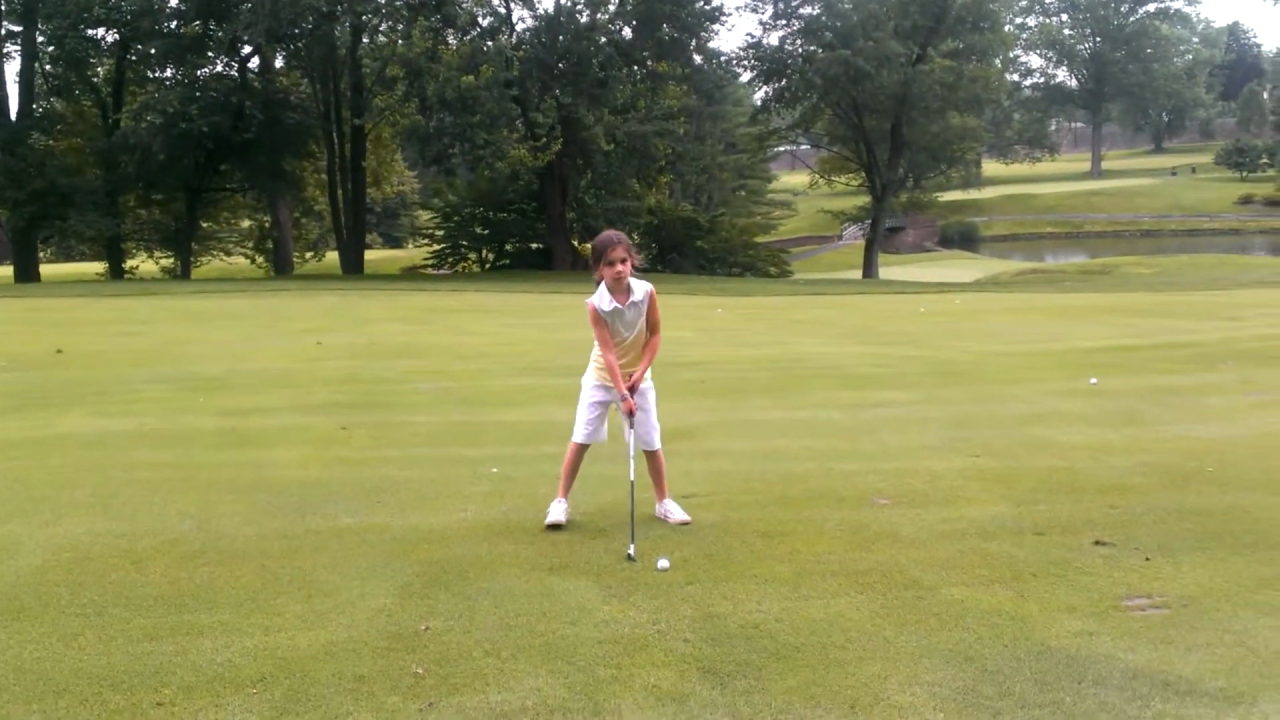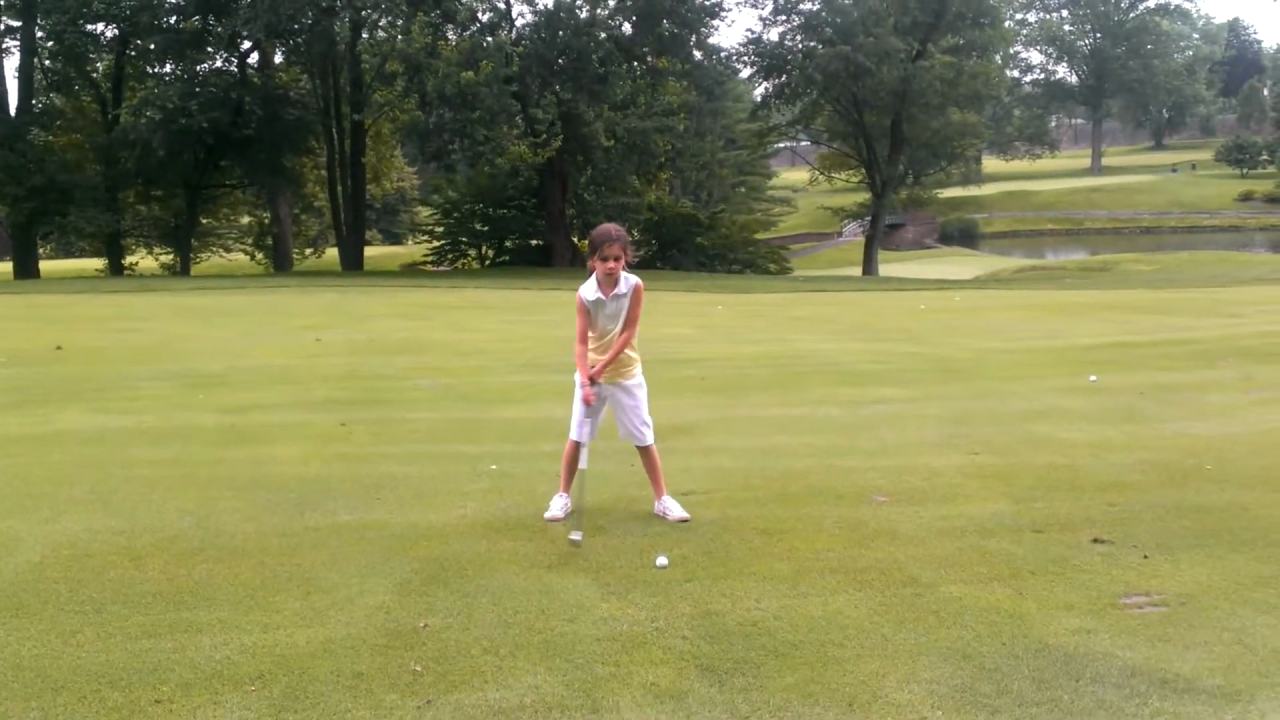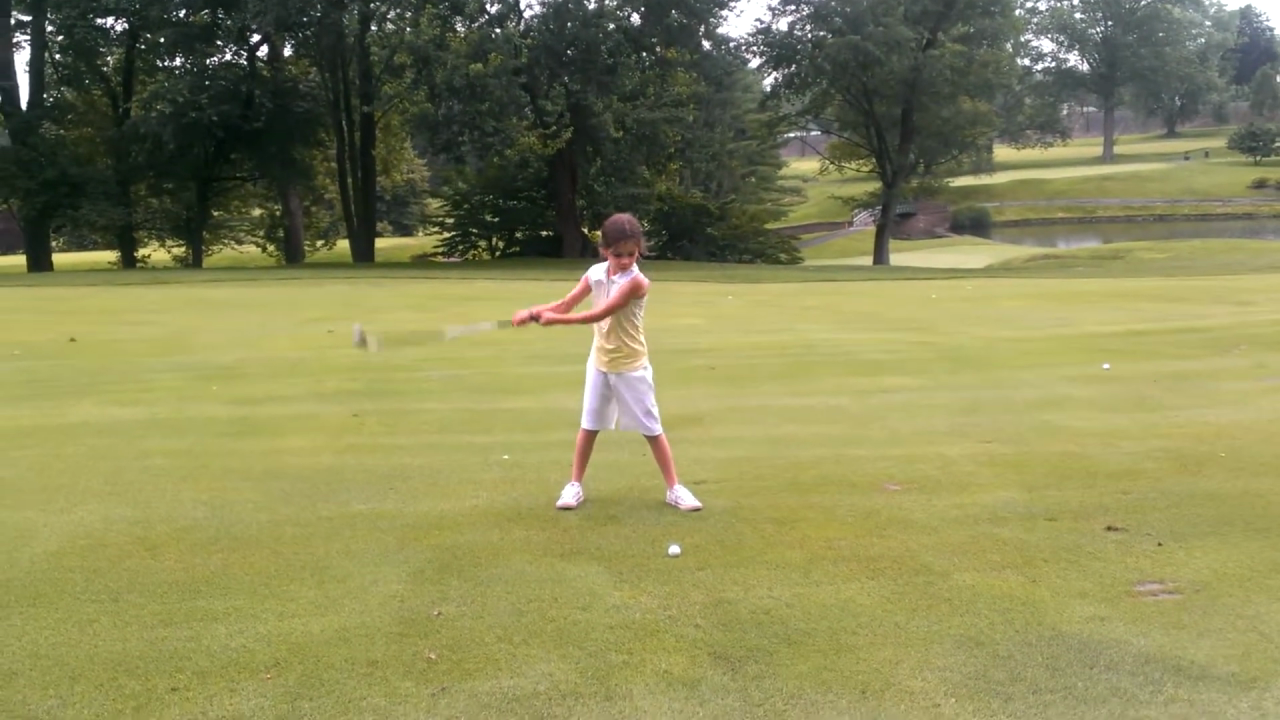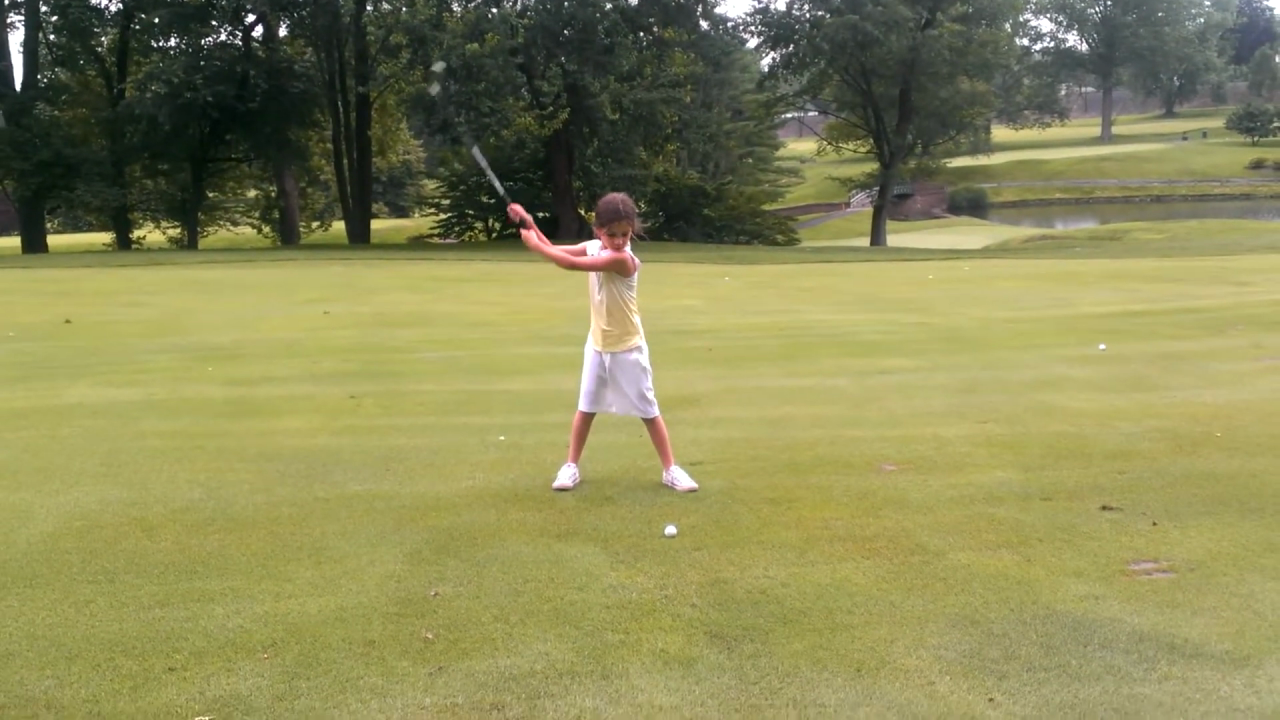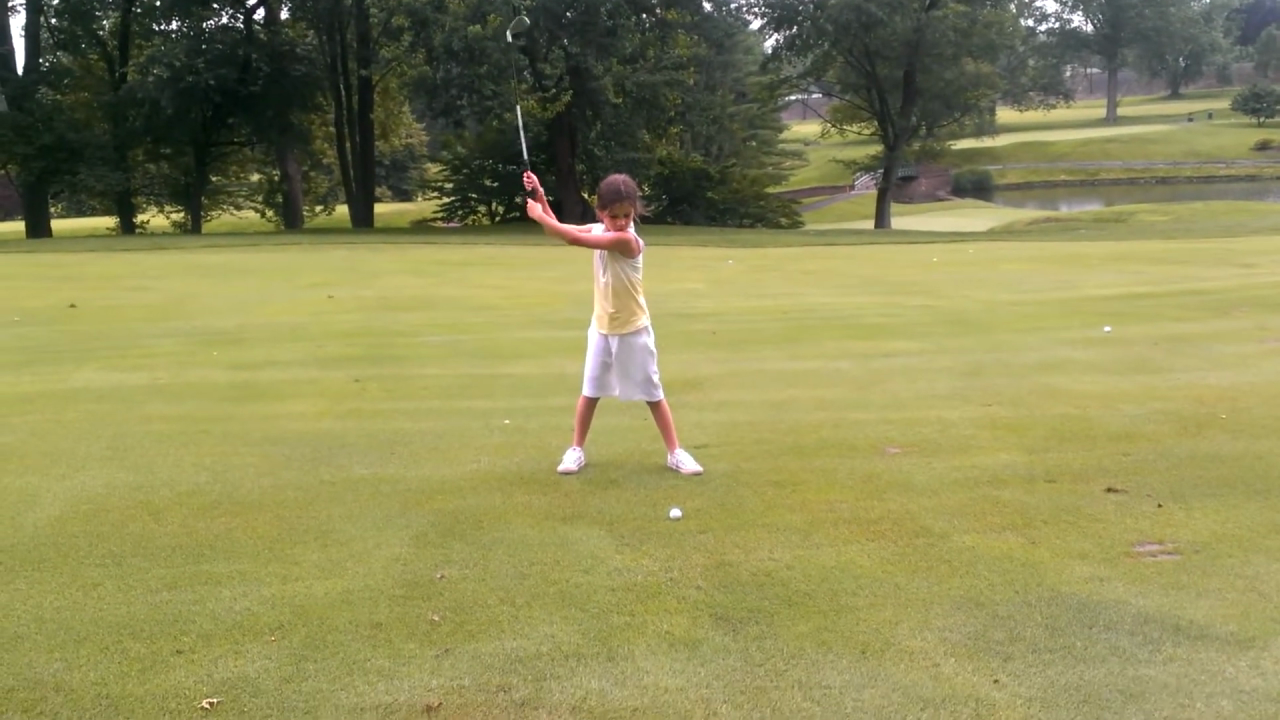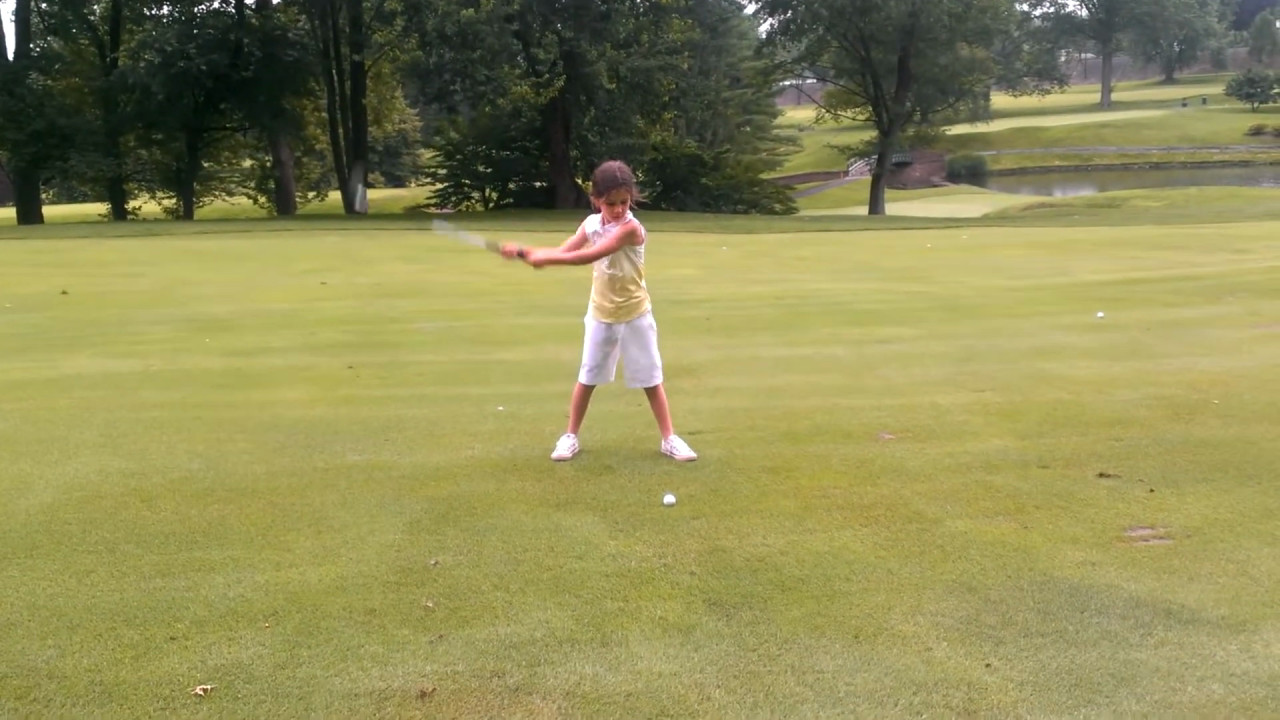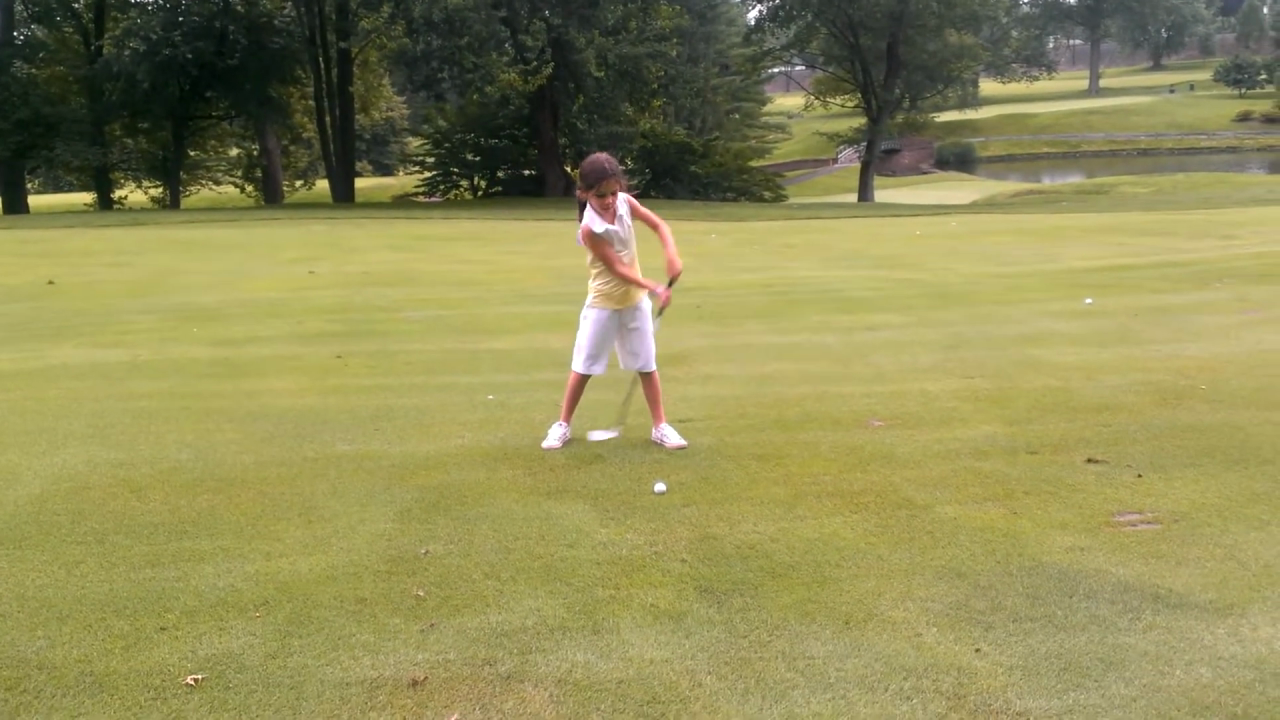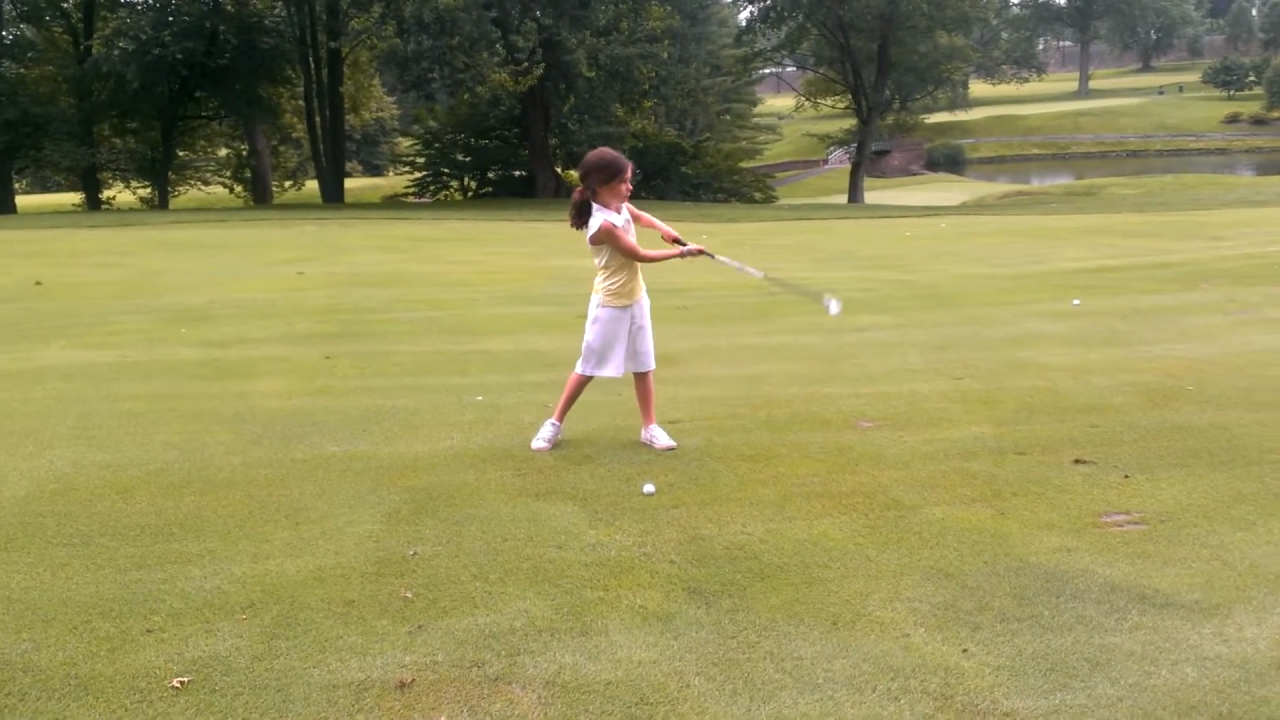
dt=0.3s
person 1, frame 1
left shoulder: (646, 292)
right shoulder: (595, 305)
left elbow: (654, 335)
right elbow: (608, 351)
left wrist: (640, 373)
right wrist: (622, 393)
left hip: (637, 378)
right hip: (601, 378)
left knee: (651, 443)
right knee: (580, 439)
left ankle: (664, 502)
right ankle: (560, 501)
person 1, frame 2
left shoulder: (634, 286)
right shoulder: (585, 294)
left elbow: (628, 333)
right elbow: (581, 342)
left wrist: (604, 368)
right wrist: (585, 380)
left hip: (626, 374)
right hip: (591, 372)
left knee: (644, 438)
right knee: (577, 436)
left ankle: (662, 499)
right ankle: (563, 496)
person 1, frame 3
left shoulder: (637, 282)
right shoulder: (596, 273)
left elbow: (598, 314)
right elbow: (567, 302)
left wrist: (555, 318)
right wrist: (536, 312)
left hip: (631, 366)
right hip: (600, 362)
left knee: (651, 428)
right knee: (589, 426)
left ankle: (674, 488)
right ankle: (575, 484)
person 1, frame 4
left shoulder: (623, 259)
right shoulder: (592, 248)
left elbow: (570, 263)
right elbow: (555, 251)
left wrist: (537, 246)
right wrist: (530, 225)
left hip: (627, 347)
right hip: (598, 344)
left knee: (648, 409)
right knee: (586, 407)
left ankle: (670, 469)
right ankle: (571, 465)
person 1, frame 5
left shoulder: (627, 239)
right shoulder: (599, 231)
left elbow: (574, 238)
right elbow: (561, 229)
left wrist: (540, 217)
right wrist: (539, 196)
left hip: (633, 330)
right hip: (602, 327)
left knee: (652, 393)
right knee: (590, 391)
left ankle: (675, 452)
right ankle: (577, 449)
person 1, frame 6
left shoulder: (631, 228)
right shoulder: (591, 224)
left elbow: (593, 254)
right elbow: (561, 251)
left wrist: (546, 258)
right wrist: (528, 251)
left hip: (634, 316)
right hip: (600, 315)
left knee: (651, 378)
right knee: (587, 378)
left ankle: (669, 438)
right ankle: (571, 436)
person 1, frame 7
left shoulder: (623, 202)
right shoulder: (590, 229)
left elbow: (658, 224)
right elbow: (618, 269)
left wrist: (671, 253)
right wrist: (653, 288)
left hip: (635, 302)
right hip: (602, 305)
left knee: (647, 365)
right knee: (583, 366)
left ankle: (660, 426)
right ankle: (563, 424)
person 1, frame 8
left shoulder: (619, 204)
right shoulder: (603, 225)
left elbow: (639, 216)
right elbow: (639, 255)
left wrist: (662, 227)
right wrist: (681, 252)
left hip: (635, 299)
right hip: (610, 304)
left knee: (643, 366)
right knee: (588, 367)
left ankle: (649, 427)
right ankle: (555, 424)
